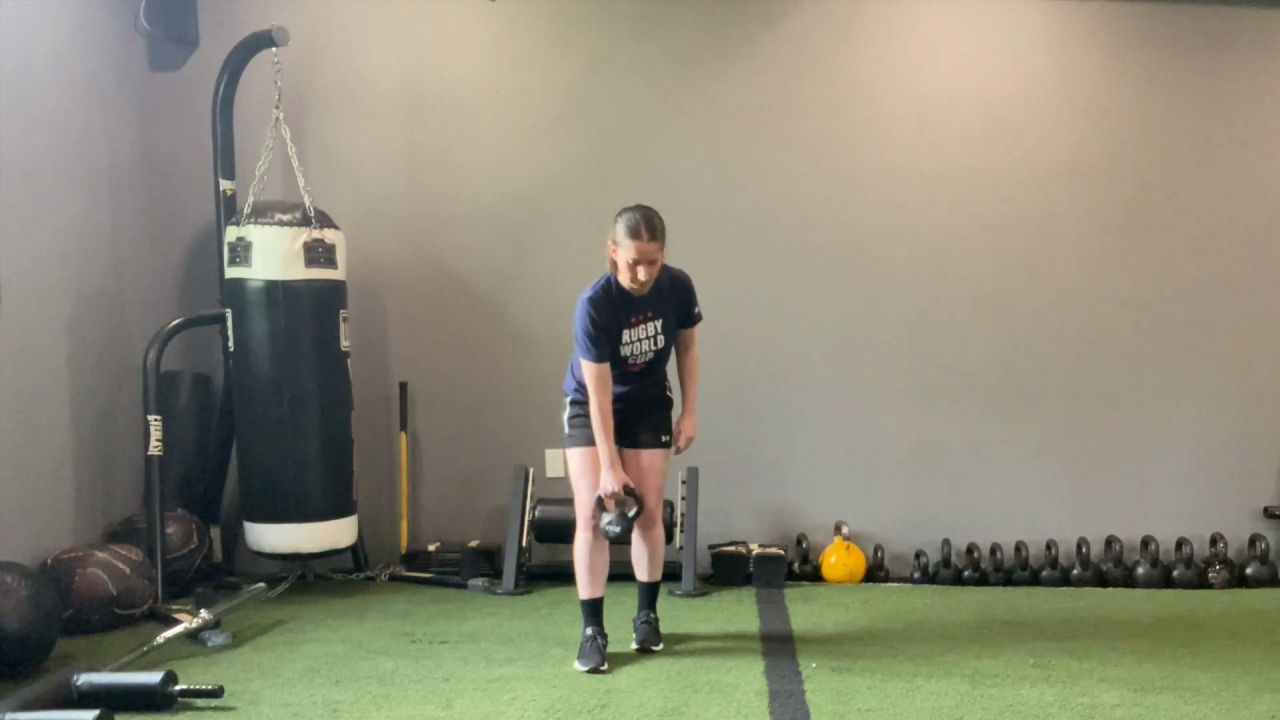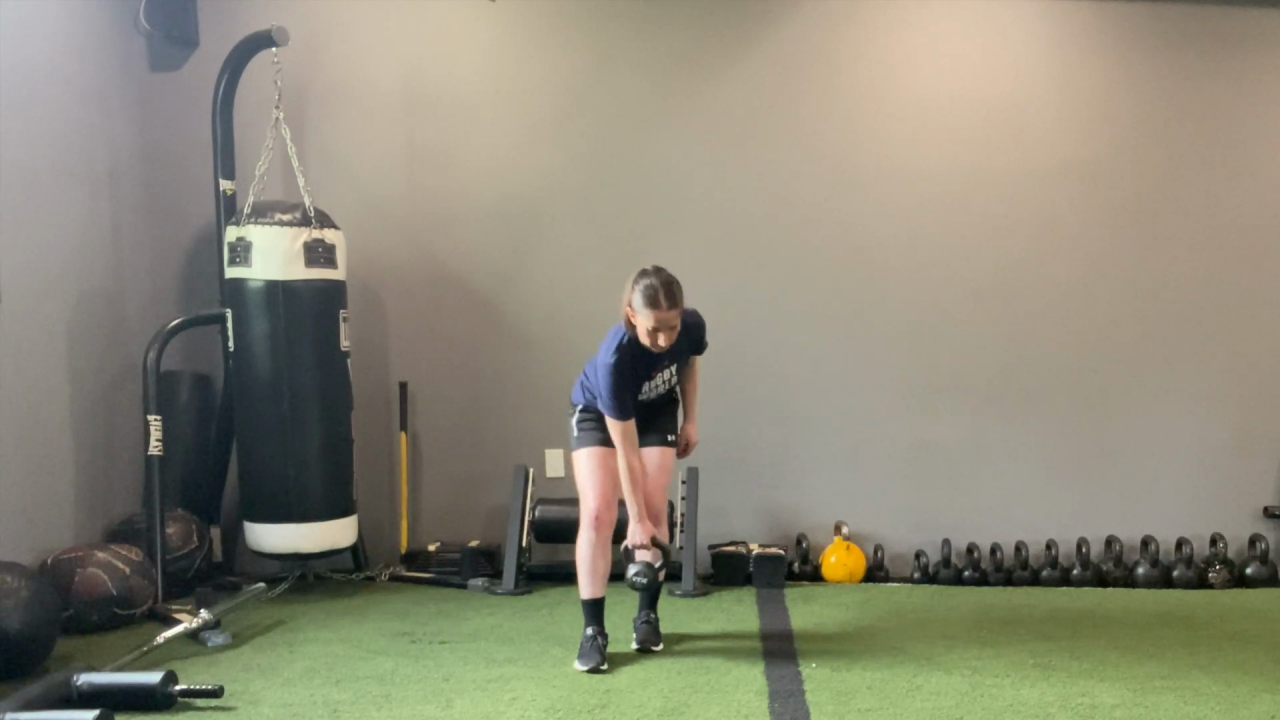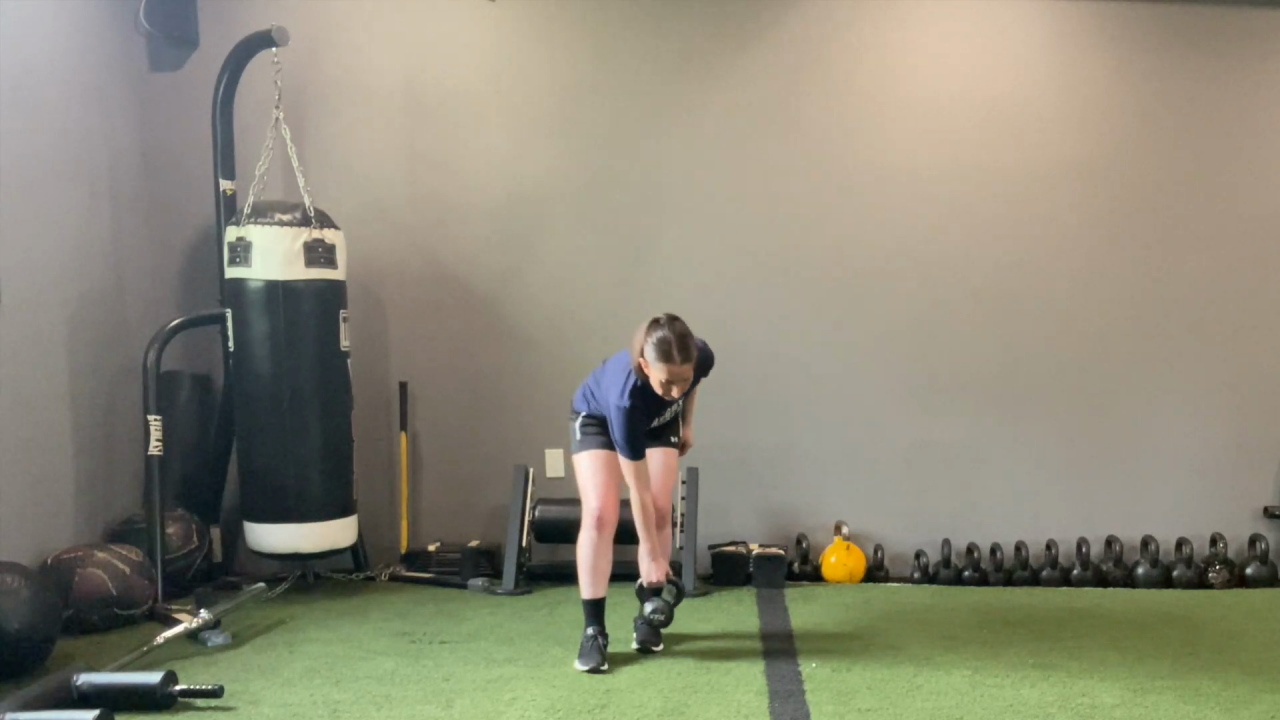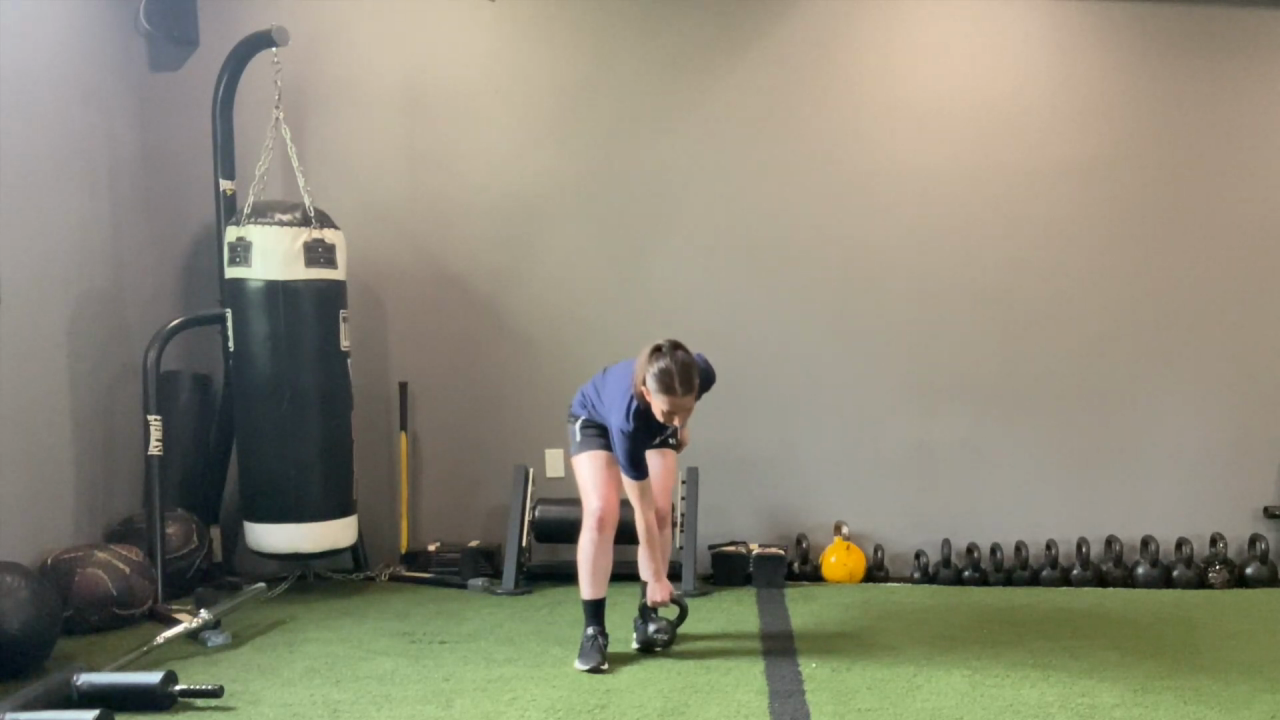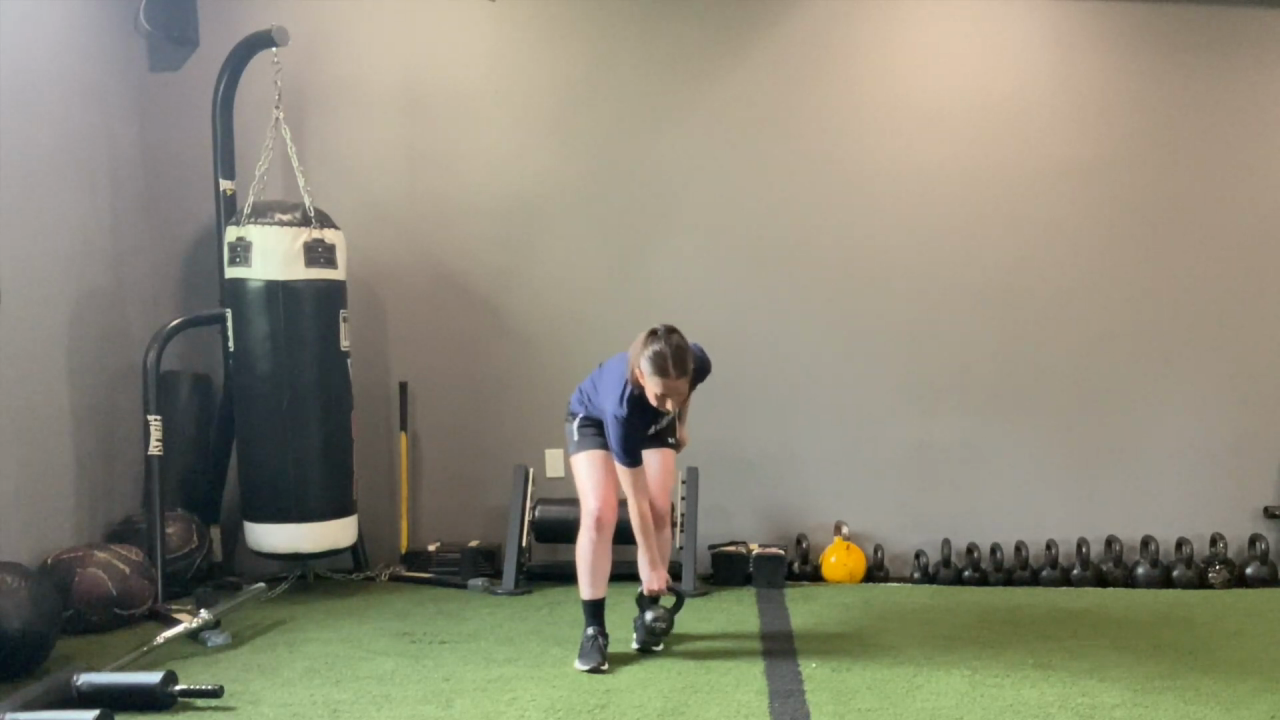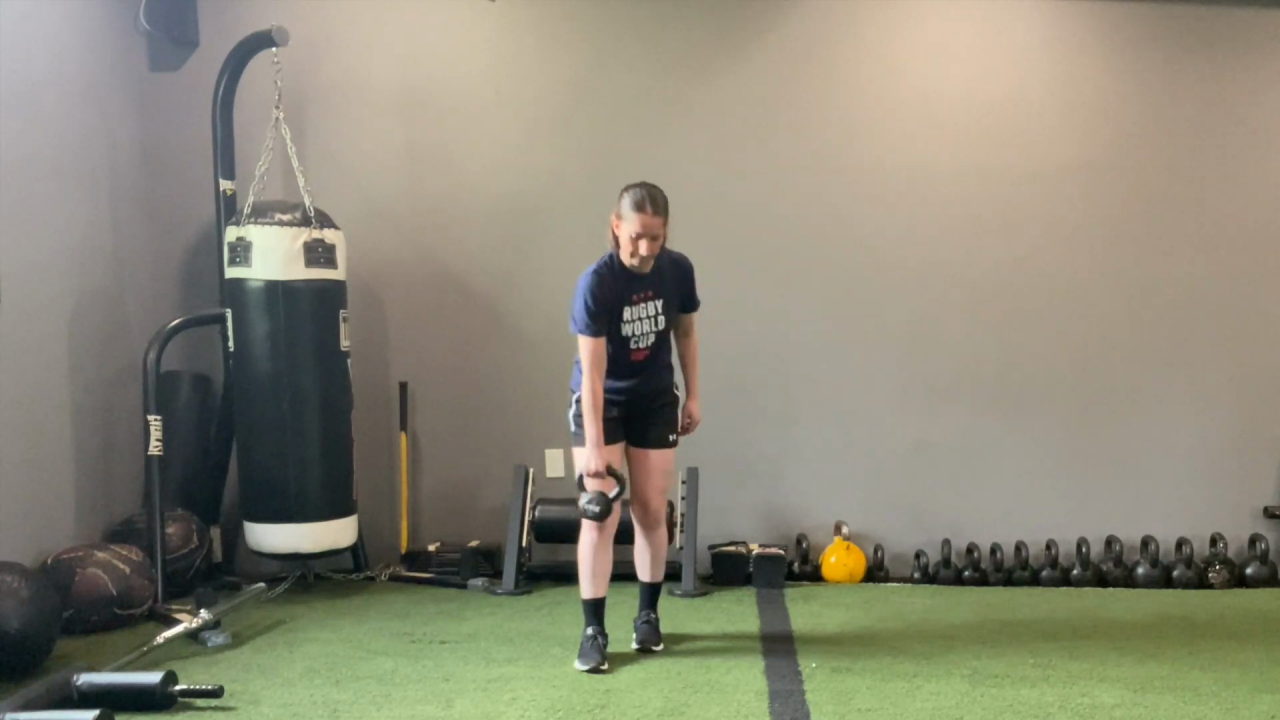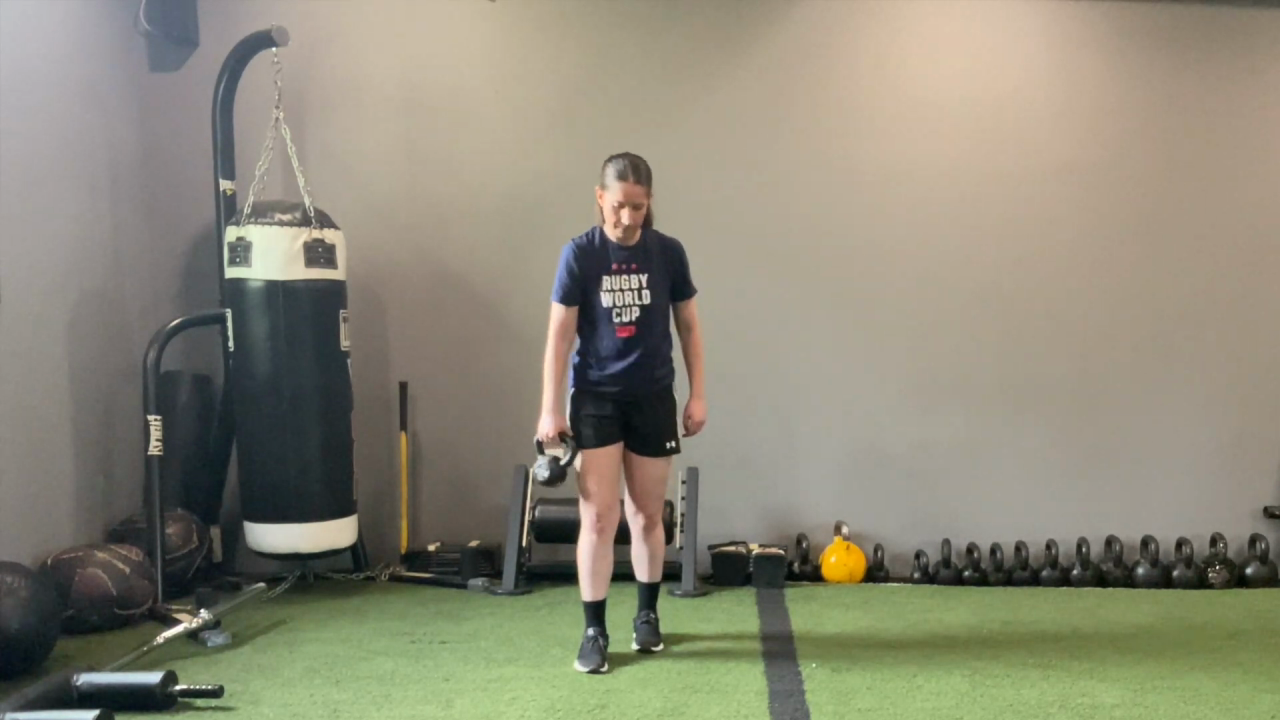
dt=0.7s
person 1, frame 1
left shoulder: (678, 286)
right shoulder: (594, 303)
left elbow: (687, 348)
right elbow: (599, 393)
left wrist: (689, 412)
right wrist: (608, 466)
left hip: (649, 405)
right hip: (588, 406)
left knee: (648, 510)
right knee: (593, 511)
left ankle: (647, 615)
right ankle: (593, 631)
person 1, frame 2
left shoulder: (693, 325)
right shoulder: (615, 358)
right elbow: (626, 452)
left wrist: (690, 420)
right wrist: (636, 519)
left hip: (657, 414)
right hip: (597, 415)
left knee: (656, 510)
right knee: (598, 513)
left ankle: (647, 615)
right ankle: (593, 631)
person 1, frame 3
left shoulder: (702, 357)
right shoulder: (626, 396)
right elbow: (639, 491)
left wrist: (686, 424)
right wrist: (651, 556)
left hip: (658, 423)
right hip: (596, 418)
left knee: (661, 509)
right knee: (600, 513)
left ankle: (648, 616)
right ankle: (593, 631)
person 1, frame 4
left shoulder: (701, 374)
right shoulder: (629, 416)
right elbow: (641, 510)
left wrist: (680, 427)
right wrist: (657, 577)
left hip: (654, 429)
right hip: (594, 421)
left knee: (662, 510)
right knee: (601, 513)
right ankle: (593, 630)
person 1, frame 5
left shoulder: (698, 363)
right shoulder: (623, 404)
right elbow: (636, 499)
left wrist: (680, 423)
right wrist: (652, 567)
left hip: (653, 427)
right hip: (593, 420)
left knee: (661, 511)
right knee: (599, 513)
right ankle: (593, 631)
person 1, frame 6
left shoulder: (678, 269)
right shoulder: (596, 281)
left elbow: (685, 332)
right elbow: (592, 371)
left wrist: (691, 394)
right wrist: (595, 447)
left hip: (655, 401)
right hip: (600, 400)
left knee: (652, 511)
right knee: (598, 514)
left ankle: (648, 615)
right ankle: (593, 630)
person 1, frame 7
left shoulder: (668, 253)
right shoulder: (580, 253)
left elbow: (688, 326)
right elbow: (560, 333)
left wrist: (697, 395)
right wrist: (550, 408)
left hip: (653, 399)
right hip: (595, 401)
left knee: (647, 515)
right knee: (598, 517)
left ankle: (647, 615)
right ankle: (594, 632)
